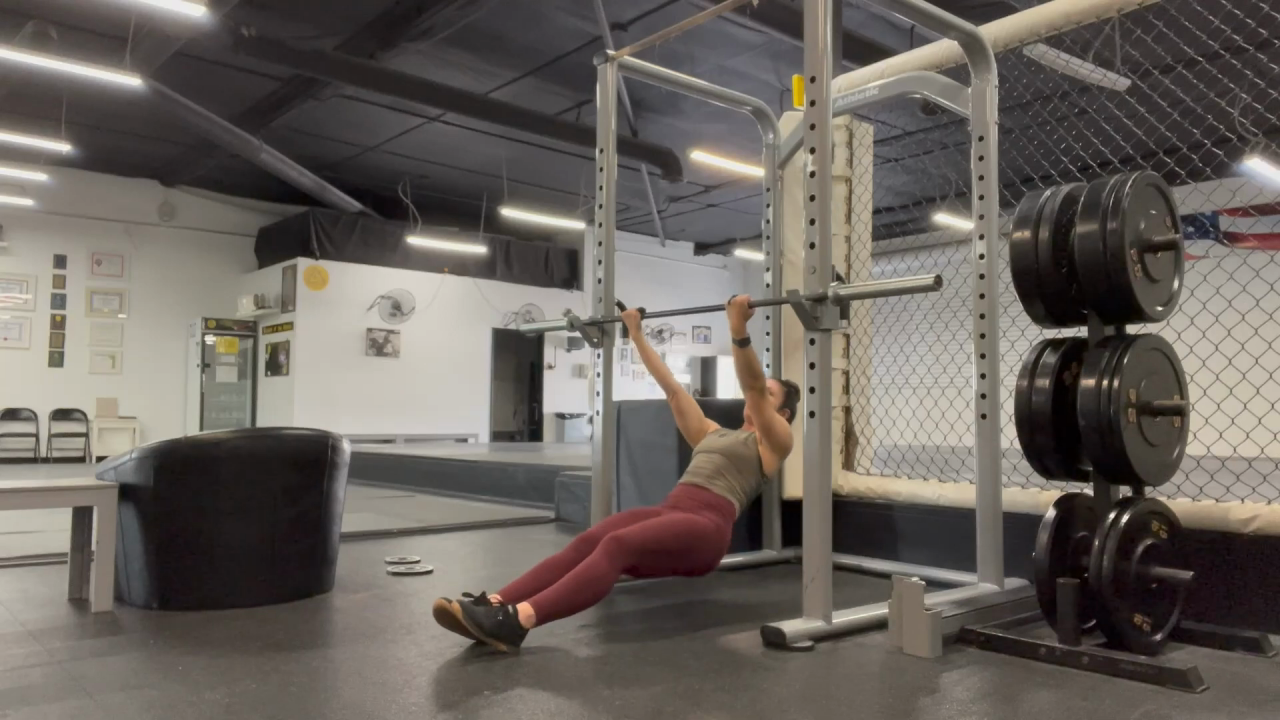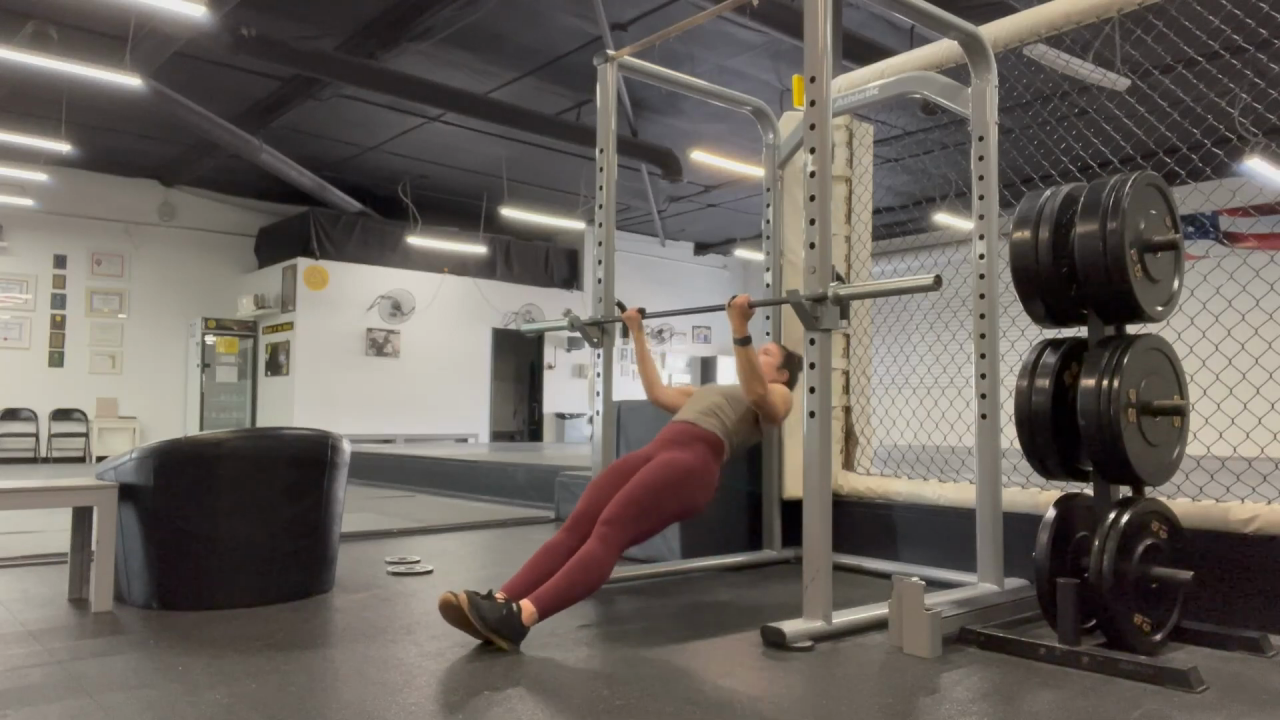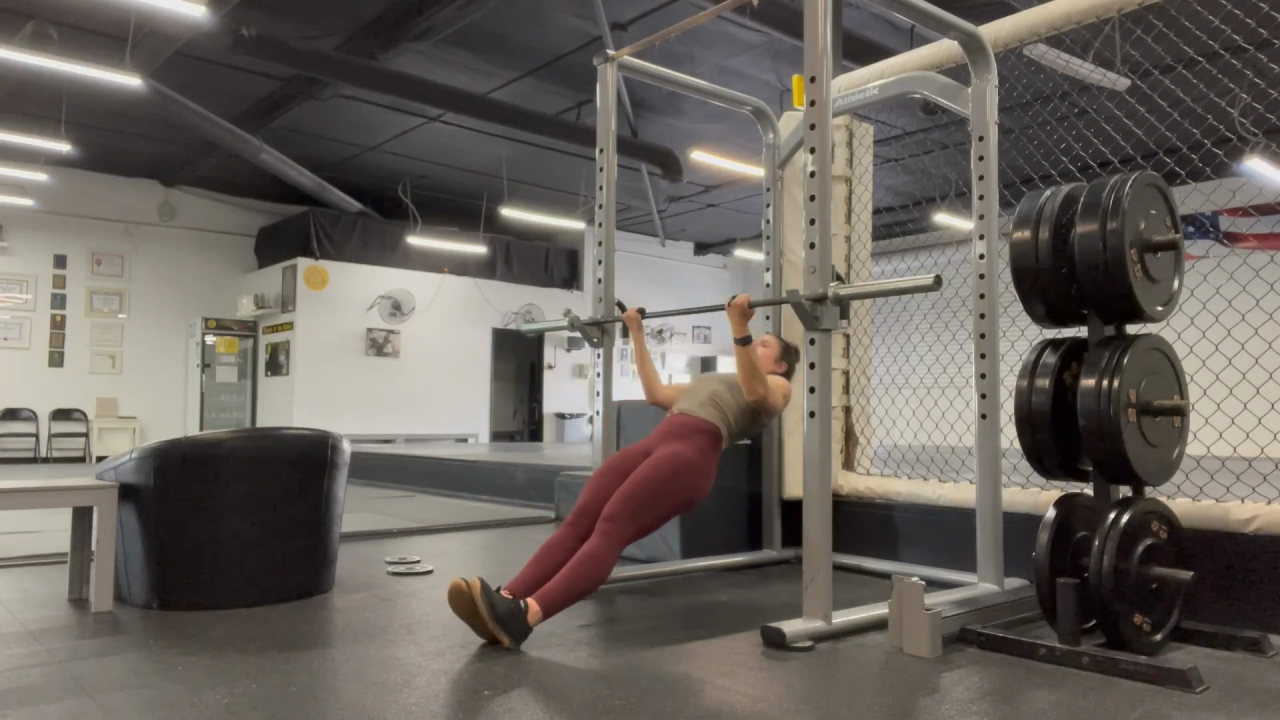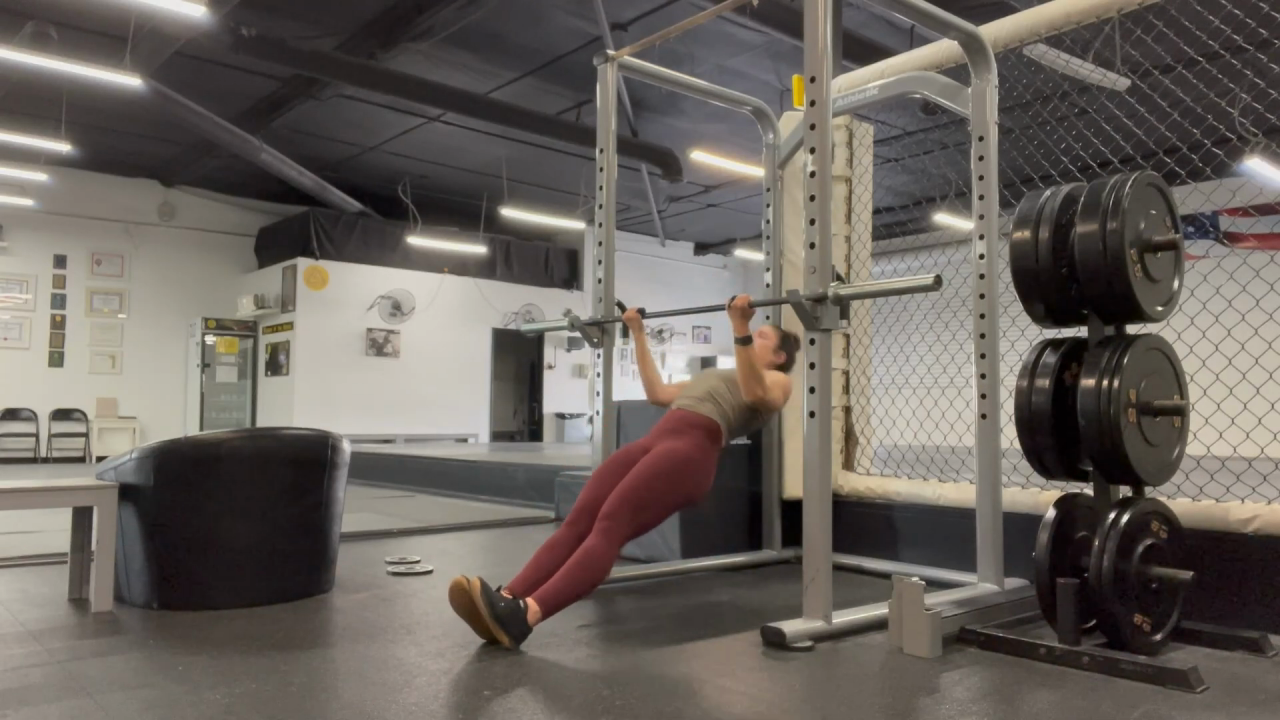
dt=1s
person 1, frame 1
left shoulder: (775, 442)
right shoulder: (713, 433)
left elbow: (754, 387)
right elbow: (673, 390)
left wrist: (739, 330)
right wrist: (637, 334)
left hip: (704, 527)
right hip: (669, 513)
left knee: (615, 547)
right knee: (581, 546)
left ankle: (516, 622)
right ankle: (491, 607)
person 1, frame 2
left shoulder: (778, 397)
right shoulder: (716, 391)
left elbow: (758, 397)
right elbow: (657, 392)
left wrist: (740, 331)
right wrist: (638, 335)
left hip: (692, 461)
right hip: (654, 451)
left knee: (609, 532)
right knee: (575, 529)
left ankle: (518, 618)
right ankle: (500, 604)
person 1, frame 3
left shoulder: (777, 389)
right shoulder: (711, 381)
left elbow: (756, 393)
right elbow: (655, 393)
left wrist: (741, 329)
right wrist: (638, 334)
left hip: (694, 452)
right hip: (653, 441)
left knee: (610, 528)
right knee: (577, 523)
left ankle: (523, 617)
right ankle: (506, 599)
person 1, frame 4
left shoulder: (777, 381)
right shoulder: (714, 375)
left elbow: (754, 394)
right elbow: (657, 394)
left wrist: (741, 329)
right wrist: (639, 335)
left hip: (691, 450)
right hip: (653, 439)
left knee: (609, 526)
right knee: (577, 523)
left ankle: (523, 616)
right ankle: (506, 600)
